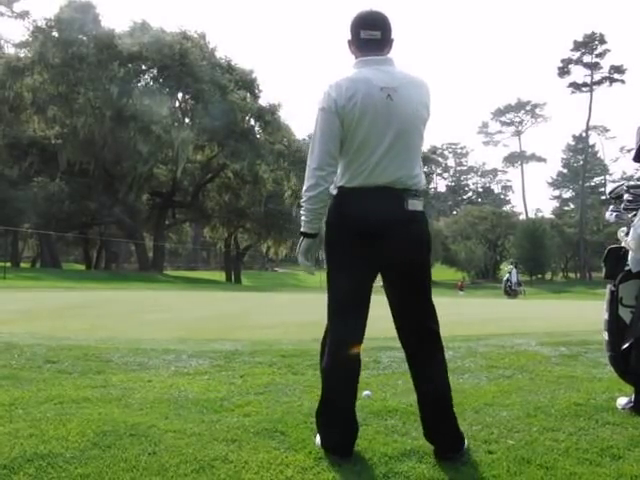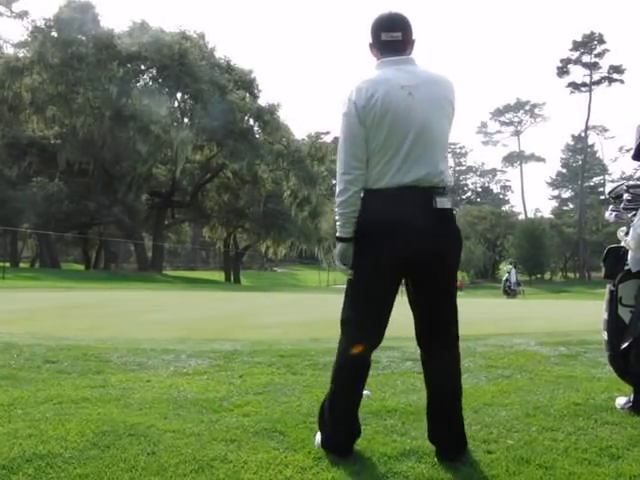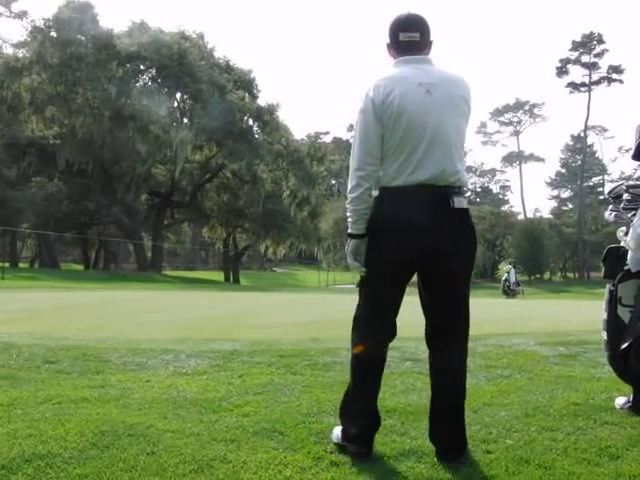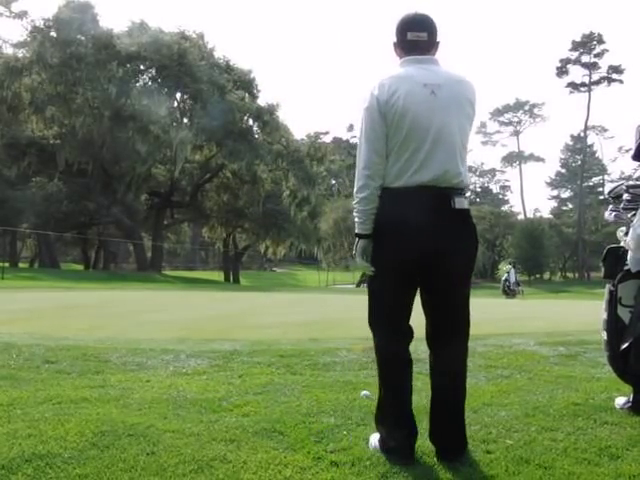
dt=0.2s
person 1, frame 1
left shoulder: (340, 91)
right shoulder: (418, 89)
left elbow: (320, 167)
left wrist: (310, 229)
left hip: (354, 214)
right hip: (405, 214)
left knee: (344, 327)
right knee: (420, 328)
left ankle: (337, 434)
right ankle: (446, 439)
person 1, frame 2
left shoulder: (363, 93)
right shoulder: (443, 87)
left elbow: (350, 172)
left wrist: (344, 233)
left hip: (381, 216)
right hip: (434, 214)
left knee: (361, 327)
right knee: (439, 331)
left ankle: (337, 432)
right ankle: (450, 441)
person 1, frame 3
left shoulder: (379, 90)
right shoulder: (459, 87)
left elbow: (364, 169)
left wrist: (356, 230)
left hip: (396, 213)
right hip: (448, 214)
left knee: (373, 323)
right knee: (448, 331)
left ankle: (356, 429)
right ankle: (449, 441)
person 1, frame 4
left shoulder: (384, 90)
right shoulder: (464, 89)
left elbow: (369, 168)
left wrist: (364, 229)
left hip: (397, 215)
right hip: (451, 216)
left knee: (391, 331)
right knee: (449, 332)
left ankle: (397, 437)
right ankle: (449, 441)
